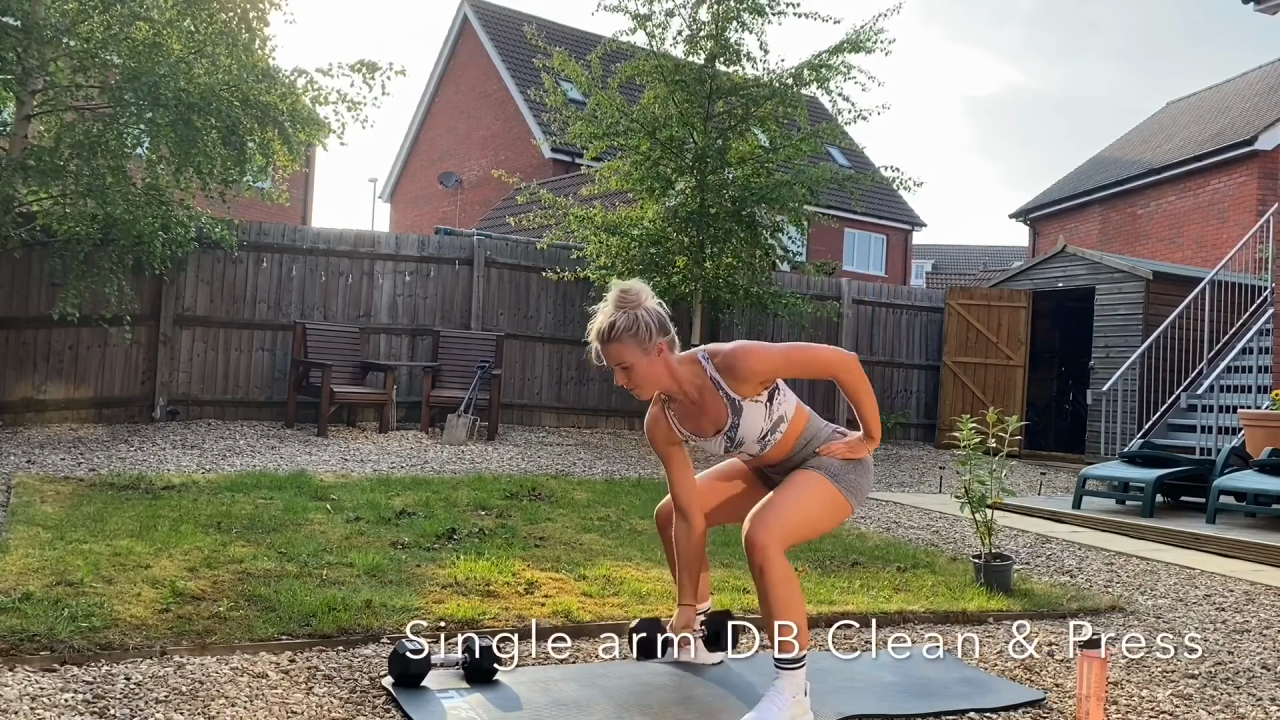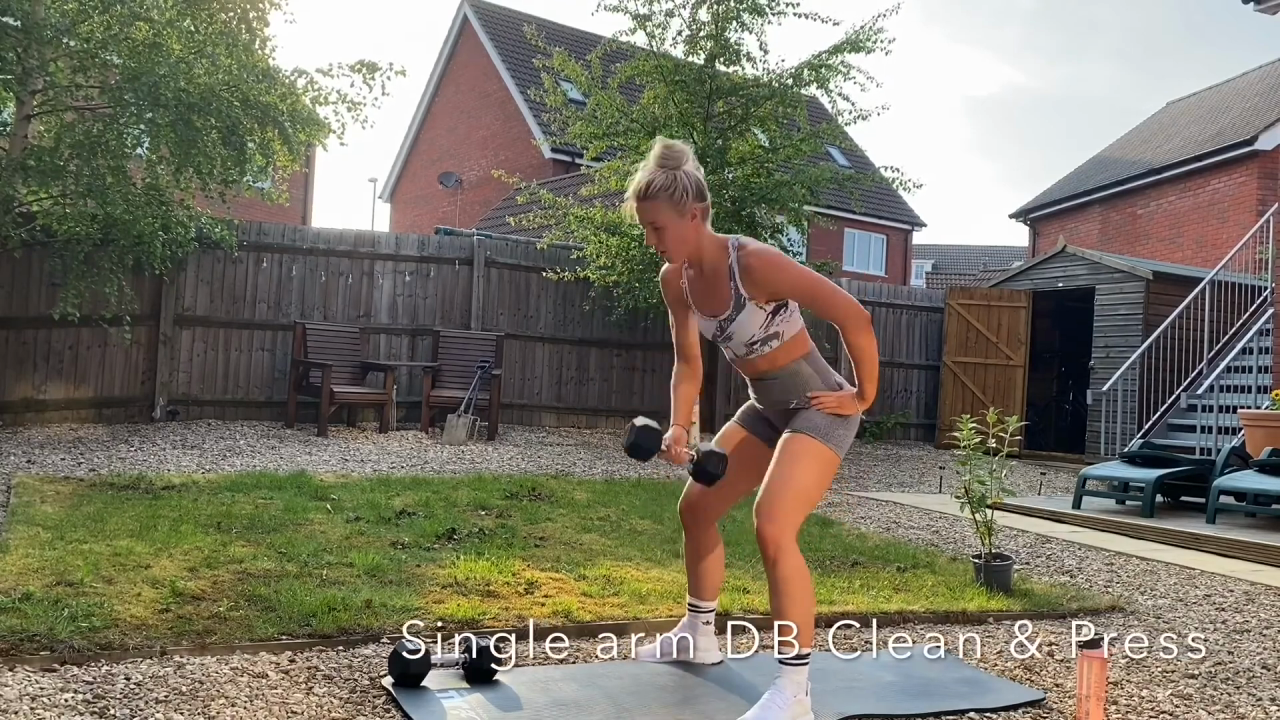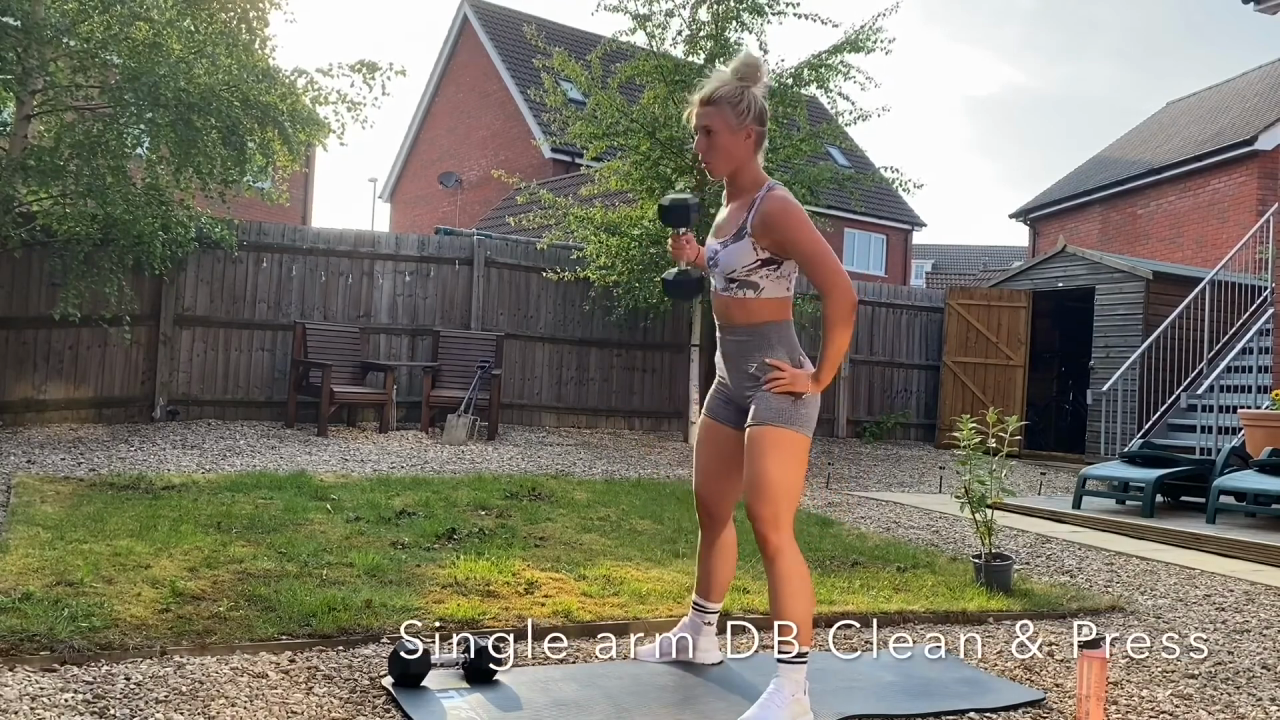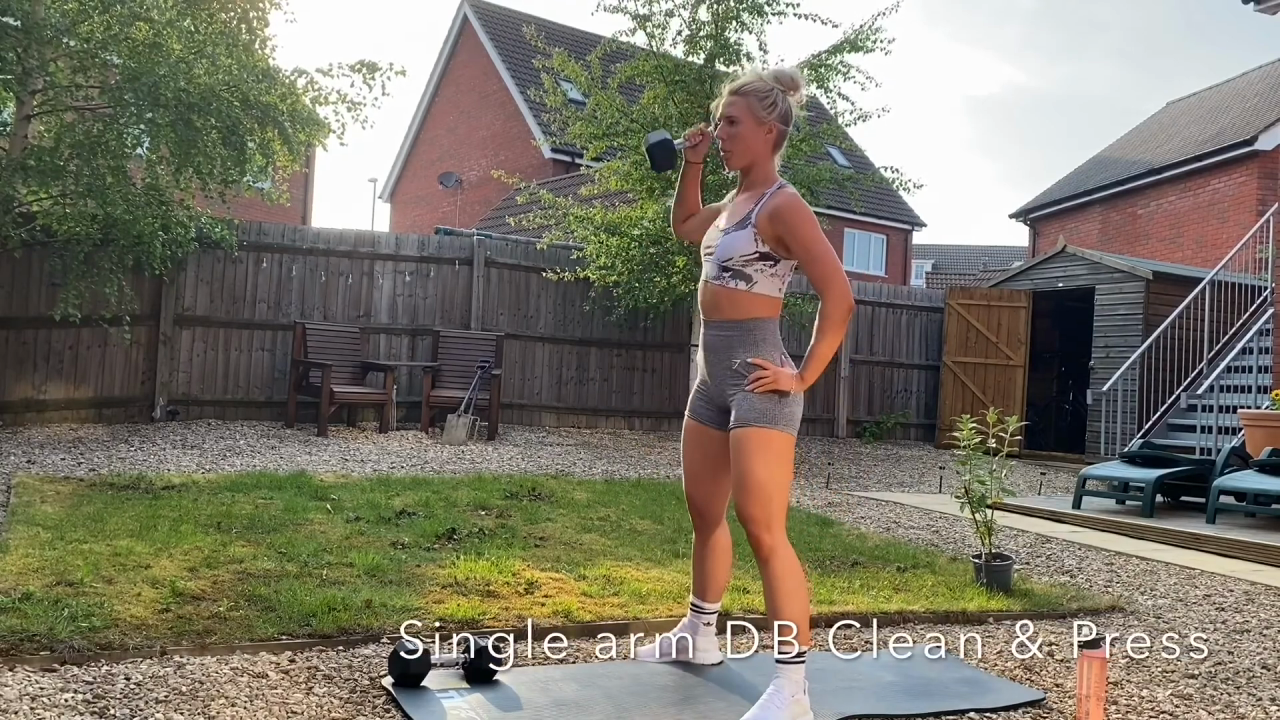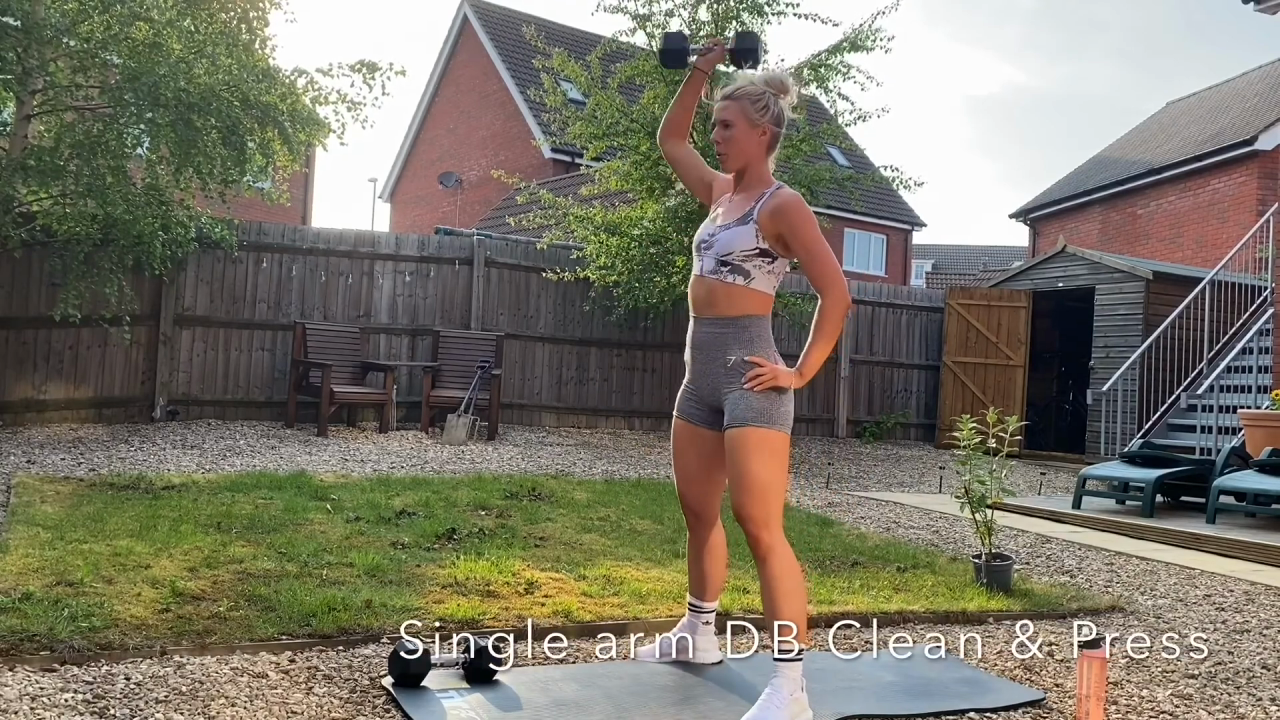
dt=0.2s
person 1, frame 1
left shoulder: (734, 362)
right shoulder: (662, 421)
left elbow: (845, 362)
right elbow: (690, 510)
left wrist: (870, 439)
right wrist: (686, 605)
left hip: (832, 463)
right hip: (772, 468)
left knee: (760, 538)
right knee: (670, 517)
right ankle: (696, 640)
person 1, frame 2
left shoulder: (757, 263)
right shoulder: (675, 279)
left elbow: (854, 315)
right elbow: (687, 362)
left wrist: (864, 395)
right wrist: (680, 429)
left hip: (814, 404)
right hip: (763, 405)
left knee: (772, 531)
right knee: (695, 508)
right ankle: (698, 633)
person 1, frame 3
left shoulder: (776, 207)
right shoulder: (729, 202)
left elbow: (841, 295)
left wrist: (822, 378)
right wrist: (692, 258)
left hip: (776, 381)
right hip: (730, 377)
left knee: (770, 528)
right knee: (712, 511)
right ankle: (699, 635)
person 1, frame 4
left shoulder: (784, 205)
right shoulder: (734, 201)
left elbow: (839, 297)
right elbow: (686, 229)
left wrist: (805, 377)
right wrist: (691, 163)
left hip: (757, 380)
right hip: (712, 374)
left knee: (762, 529)
right knee: (704, 513)
right ankle: (700, 636)
person 1, frame 5
left shoulder: (783, 205)
right shoulder: (723, 193)
left elbow: (837, 294)
right elbow: (671, 140)
left wrist: (801, 374)
right wrist: (696, 72)
left hip: (749, 375)
right hip: (699, 373)
left knee: (759, 528)
right knee: (698, 513)
right ankle: (698, 634)
